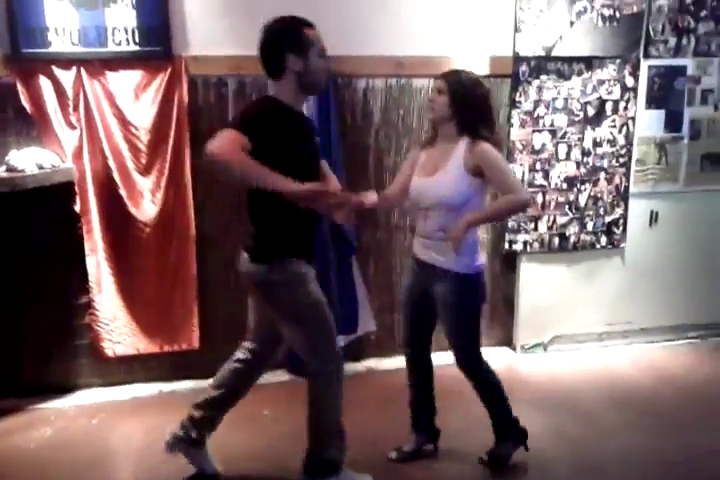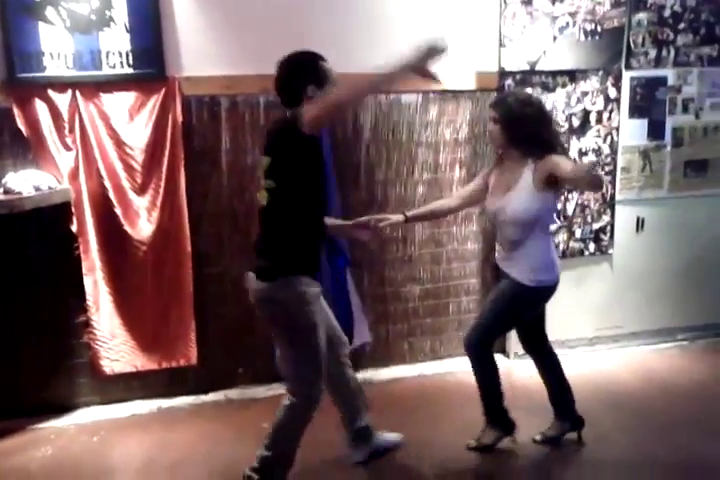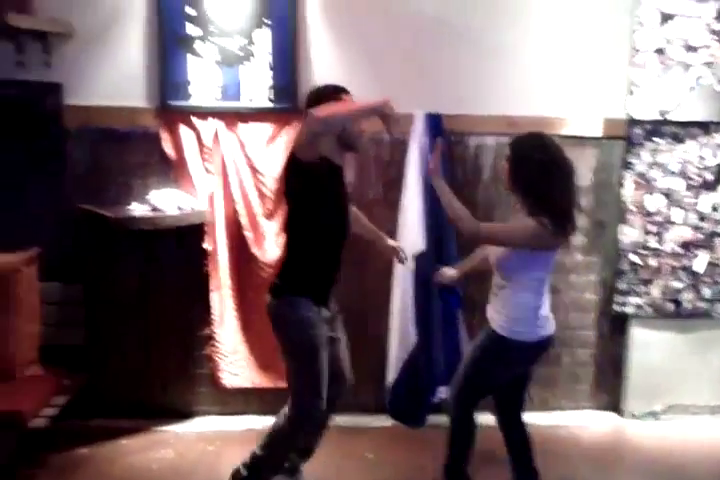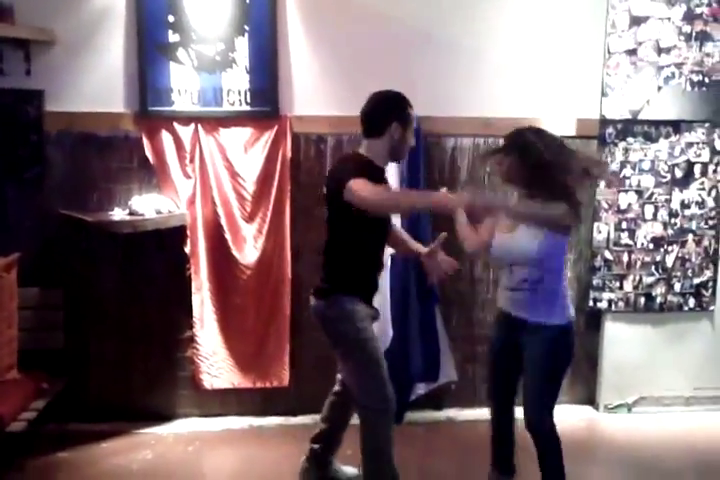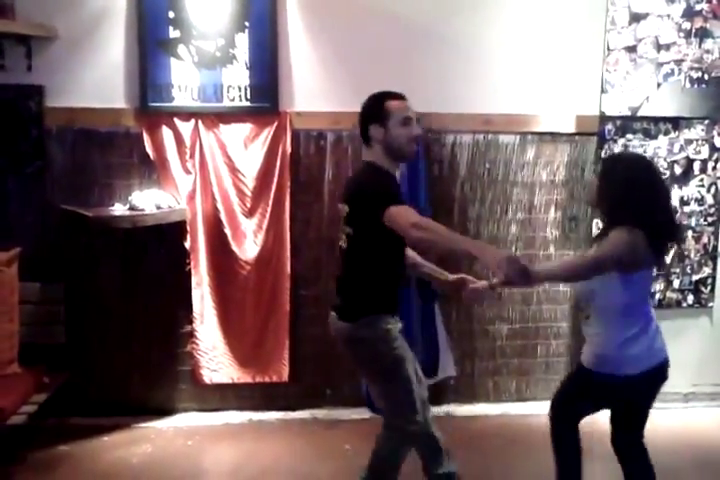
dt=1s
person 1, frame 1
left shoulder: (298, 120)
right shoulder: (262, 117)
left elbow: (318, 173)
right elbow: (218, 151)
left wrist: (338, 196)
right wrist: (291, 188)
left hip: (278, 261)
right hip: (281, 265)
left knee: (257, 353)
right knee: (327, 366)
left ankle: (190, 434)
person 1, frame 2
left shoulder: (290, 144)
right shoulder: (290, 134)
right elbow: (338, 98)
left wrist: (338, 226)
right wrist: (408, 67)
left hip: (293, 278)
right hip: (284, 283)
left knee: (335, 355)
right knee: (307, 385)
left ankle: (363, 439)
person 1, frame 3
left shoulder: (332, 171)
right shoulder: (305, 165)
left elbow: (349, 213)
right elbow: (318, 118)
left wrist: (385, 241)
right wrist: (376, 106)
left hip: (321, 301)
right hip: (297, 304)
left knee: (335, 383)
right knee: (309, 402)
person 1, frame 4
left shoulder: (372, 172)
right shoulder: (346, 170)
left elbow: (385, 227)
right elbow: (373, 203)
left wrist: (423, 252)
right wrist: (439, 202)
left hip: (352, 299)
right hip: (341, 302)
left knee: (350, 385)
right knee: (379, 403)
person 1, frame 5
left shoulder: (377, 182)
right shoulder: (371, 184)
left elbow: (396, 247)
right elbow: (417, 229)
left wrist: (441, 277)
right wrist: (486, 252)
left hip: (375, 316)
right hip: (366, 322)
left knee: (414, 396)
right knee: (406, 417)
person 2, frame 1
left shoulder: (477, 151)
right shoulder: (421, 154)
left elbow: (521, 198)
right elbow: (392, 198)
left wrist: (470, 220)
right wrist: (372, 199)
left hip: (460, 274)
right hip: (422, 267)
left knee: (468, 359)
right knee: (415, 352)
left ankle: (510, 433)
right ankle: (423, 434)
person 2, frame 2
left shoulder: (545, 167)
right shoulder: (492, 172)
left elbow: (590, 182)
right elbow: (452, 204)
left wrist: (587, 175)
right wrist: (402, 218)
left hip: (530, 280)
right hip: (511, 274)
left knee: (476, 343)
right knee: (536, 345)
left ankle: (498, 423)
right ankle: (567, 417)
person 2, frame 3
left shoulder: (537, 228)
right shoulder: (536, 217)
left elbow: (472, 229)
right elbow: (491, 249)
left wrist: (437, 180)
right wrist: (457, 271)
left hip: (512, 337)
right hip: (533, 334)
left knee: (461, 404)
right knee: (508, 415)
person 2, frame 4
left shoulder: (558, 209)
right shoulder: (503, 209)
left elbow: (538, 216)
right elbow: (475, 246)
left wrist: (495, 204)
right wrist: (457, 208)
left hip: (549, 327)
right hip: (509, 318)
left knee: (537, 415)
right knee: (499, 400)
person 2, frame 5
left shoulder: (627, 240)
right shoulder: (615, 238)
left elbow: (582, 268)
right elbow: (564, 265)
left wrist: (534, 274)
right wrist: (496, 280)
left hip: (610, 366)
right hip: (651, 363)
left knee: (562, 415)
right knee: (629, 441)
